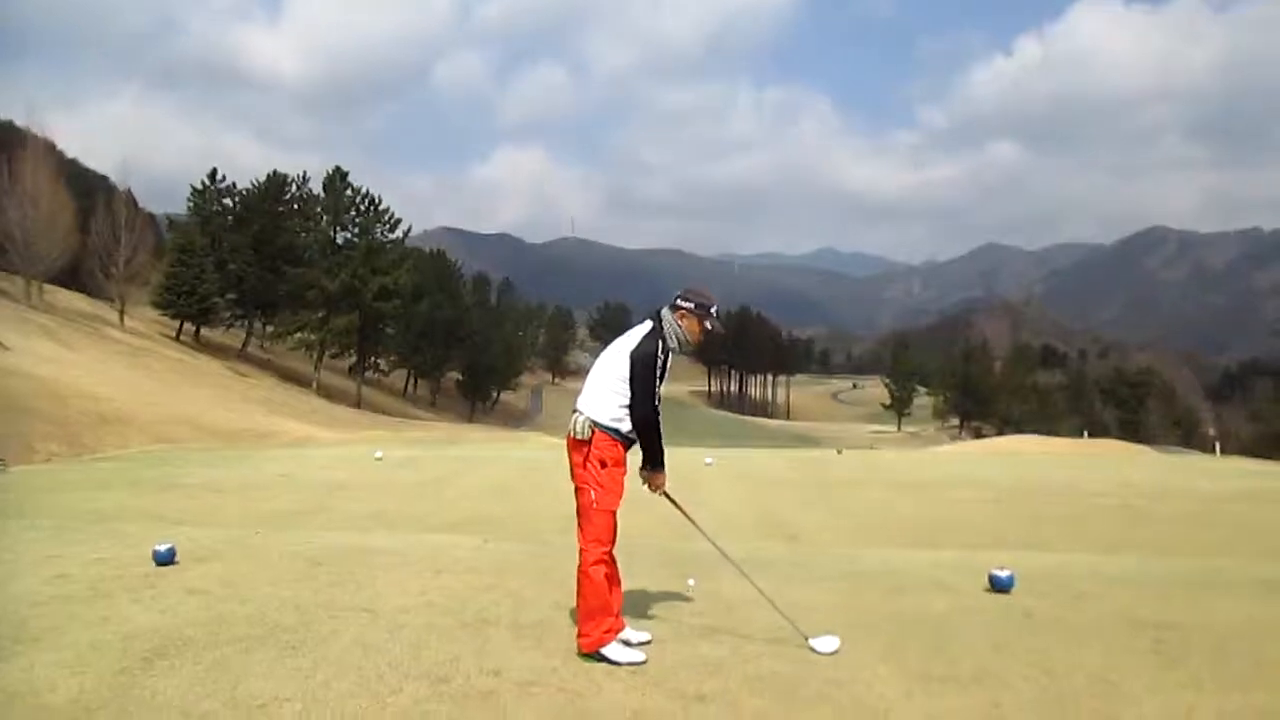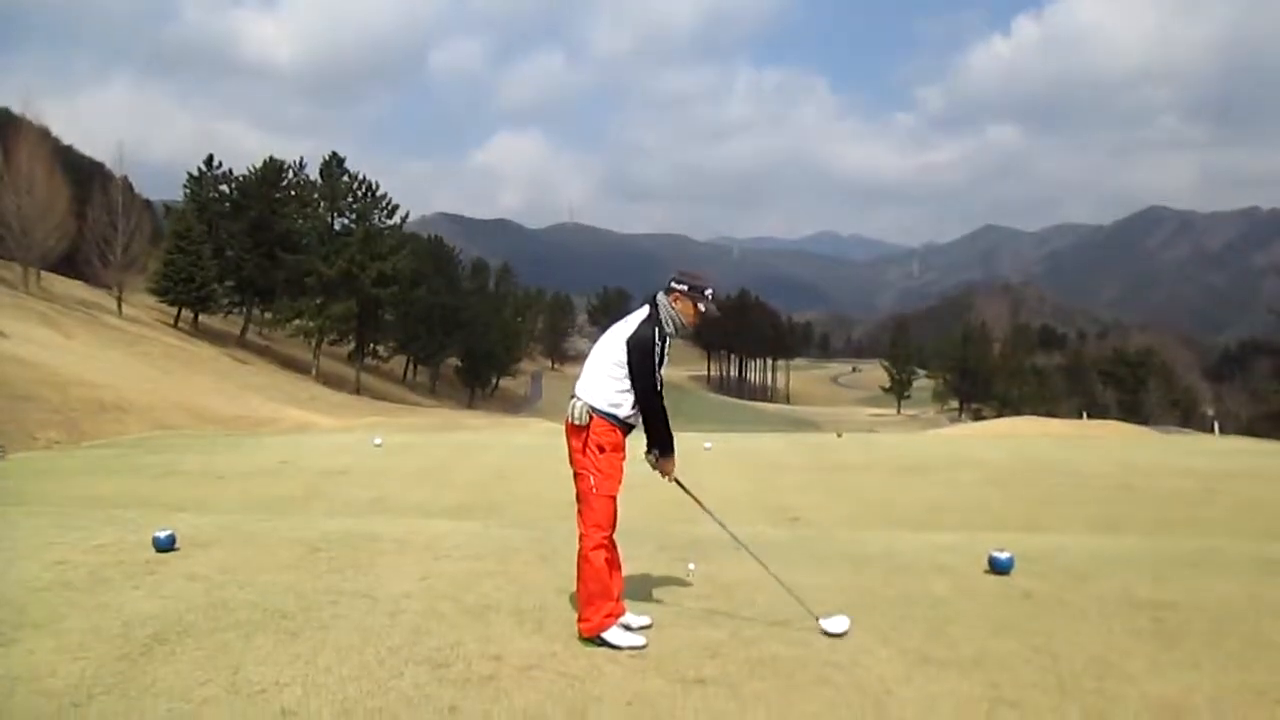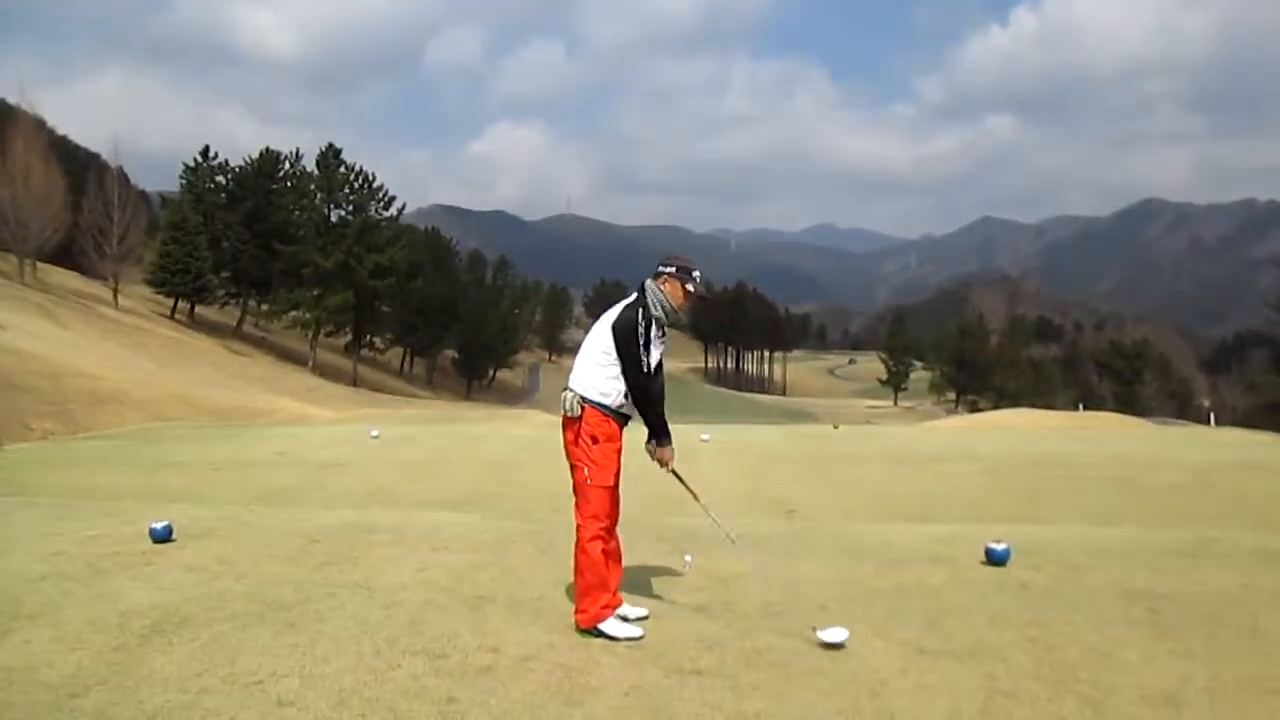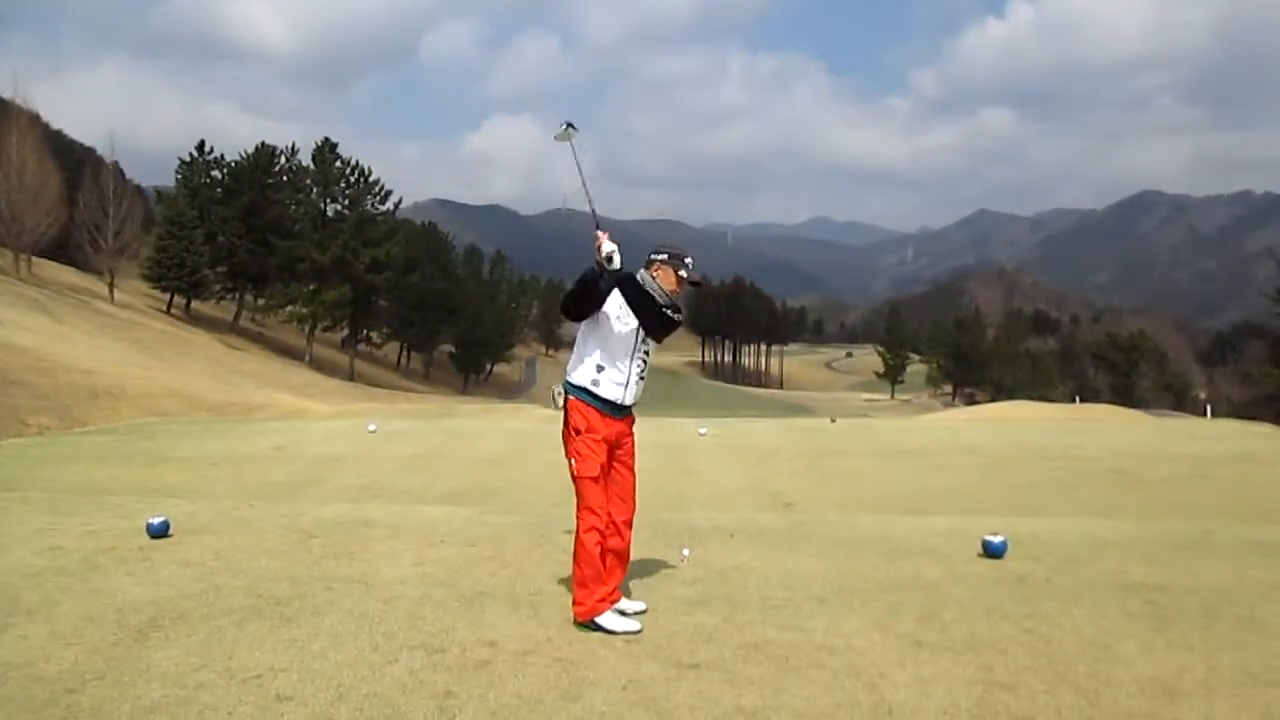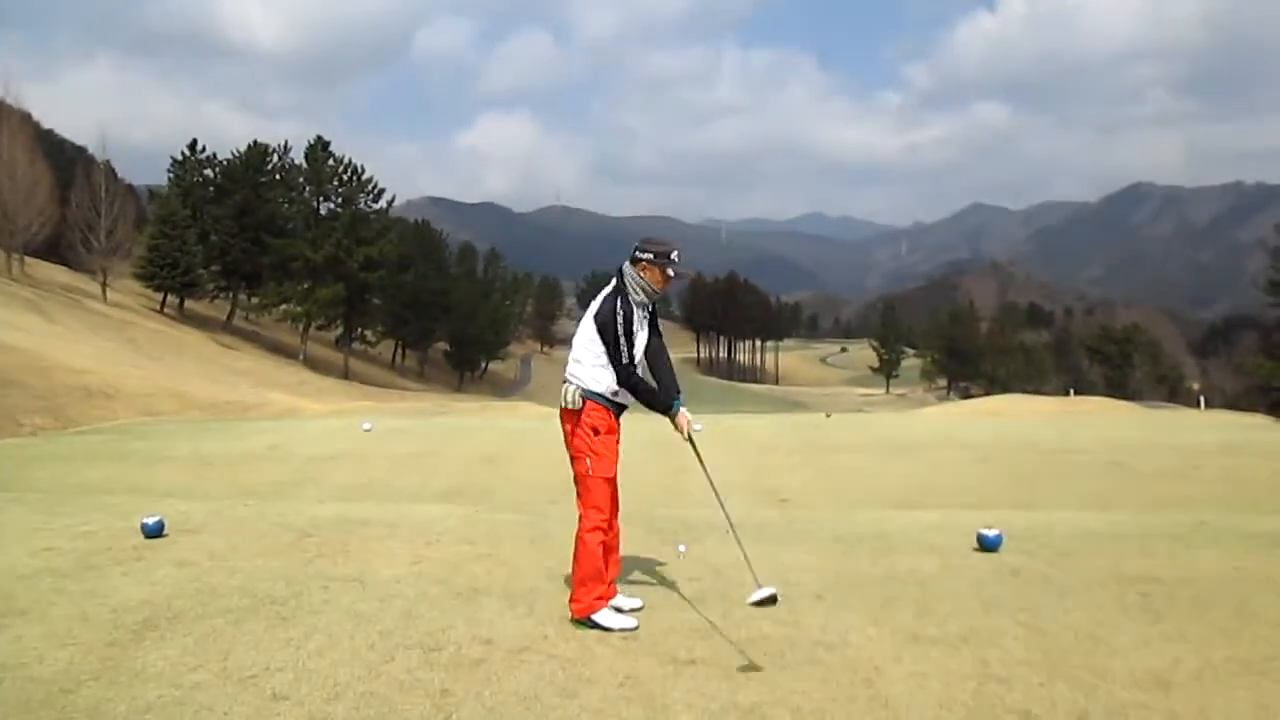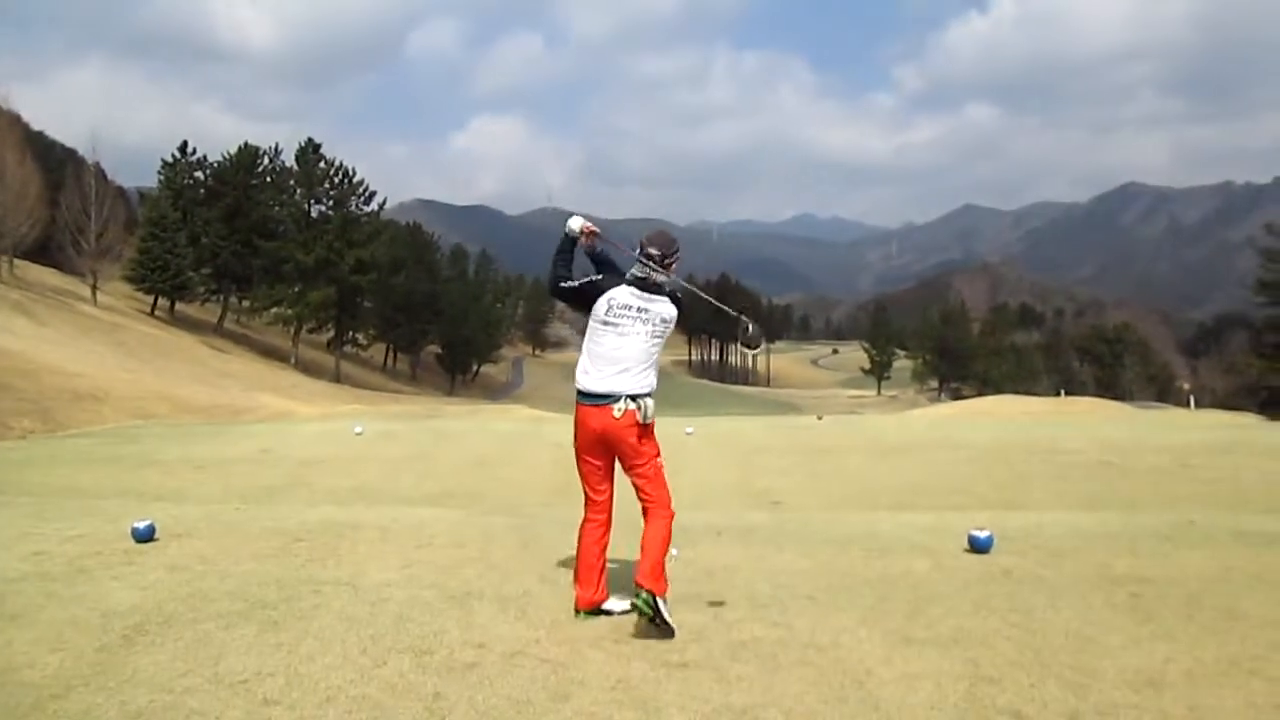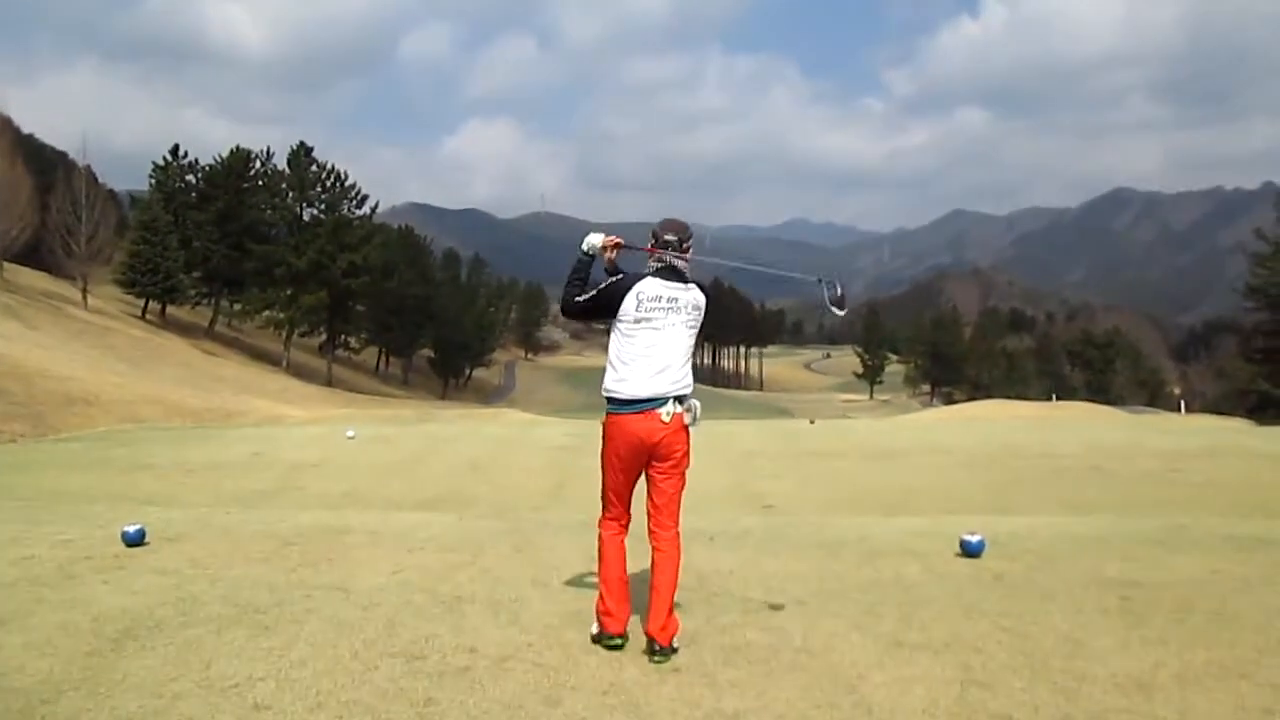
dt=0.5s
person 1, frame 1
left shoulder: (652, 339)
right shoulder: (651, 346)
left elbow: (645, 409)
right elbow: (643, 412)
left wrist: (649, 461)
right wrist: (656, 466)
left hip: (605, 444)
right hip: (598, 444)
left knee: (604, 539)
right knee: (596, 541)
left ankle: (610, 624)
right ankle: (596, 637)
person 1, frame 2
left shoulder: (652, 327)
right shoulder: (648, 333)
left elbow: (649, 395)
right elbow: (649, 398)
left wrist: (655, 446)
right wrist: (666, 451)
left hip: (605, 429)
right hip: (596, 429)
left knee: (605, 524)
right knee: (597, 525)
left ankle: (610, 608)
right ankle: (597, 621)
person 1, frame 3
left shoulder: (655, 323)
right shoulder: (634, 314)
left elbow: (652, 381)
right elbow: (637, 385)
left wrist: (658, 436)
right wrist: (663, 437)
left hip: (609, 423)
right hip: (591, 421)
left knee: (608, 516)
right knee: (594, 517)
left ankle: (608, 599)
right ankle: (594, 613)
person 1, frame 4
left shoulder: (668, 314)
right shoulder: (606, 287)
left elbow: (647, 311)
right elbow: (571, 309)
left wrist: (617, 268)
right wrist: (600, 268)
left hip: (621, 419)
right hip: (586, 413)
left knee: (621, 512)
right knee: (594, 513)
left ankle: (609, 594)
right ankle: (590, 607)
person 1, frame 5
left shoulder: (640, 304)
right shoulder: (616, 304)
left elbow: (658, 360)
right elbow: (626, 375)
left wrist: (676, 404)
right wrist: (669, 411)
left hip: (597, 409)
right hip: (590, 411)
left knee: (606, 507)
right knee: (596, 510)
left ankle: (603, 589)
right ankle: (587, 604)
person 1, frame 6
left shoulder: (604, 291)
right shoulder: (671, 308)
left elbow: (557, 285)
left wrist: (571, 234)
right wrist: (594, 250)
left hip: (587, 412)
right hip: (630, 416)
left knee: (597, 506)
right knee: (658, 507)
left ankle: (589, 594)
right ankle: (649, 587)
person 1, frame 7
left shoulder: (627, 288)
right shoulder: (697, 299)
left elbow: (571, 309)
left wrist: (587, 254)
right wrist: (615, 270)
left hip: (625, 419)
right hip: (673, 420)
left knee: (614, 520)
right knee: (666, 529)
left ankle: (613, 622)
right ankle: (661, 634)
